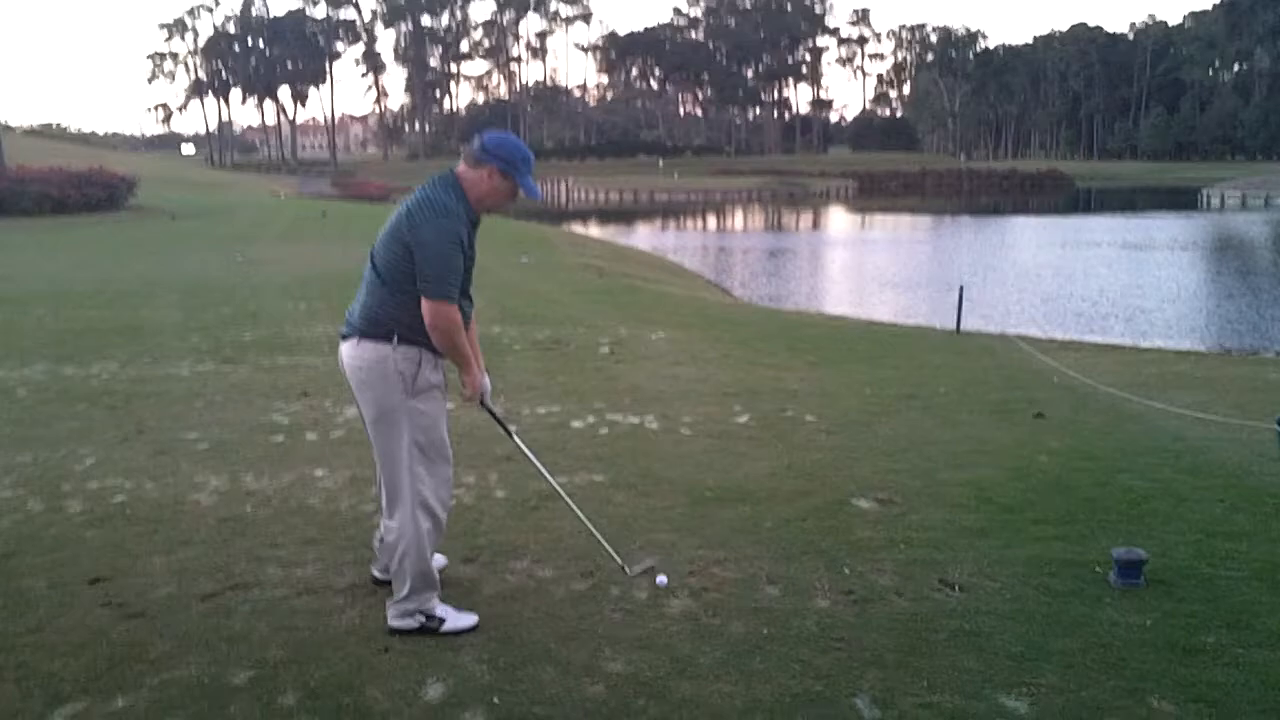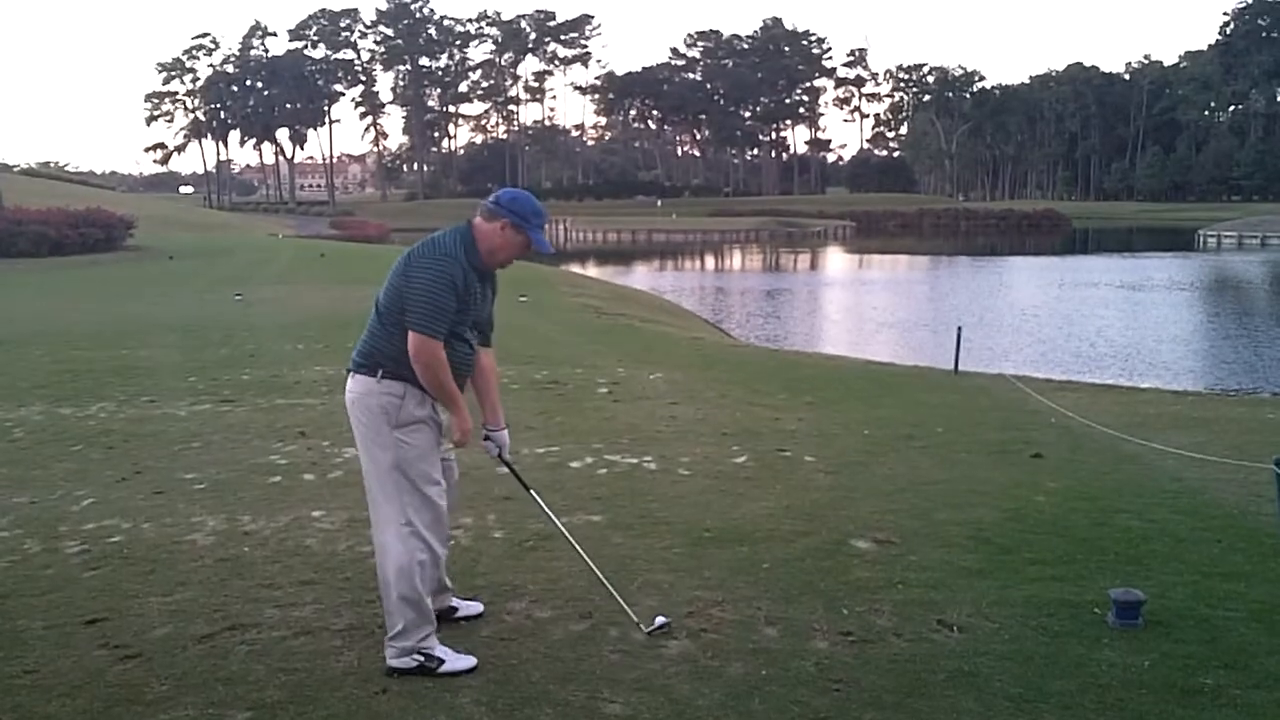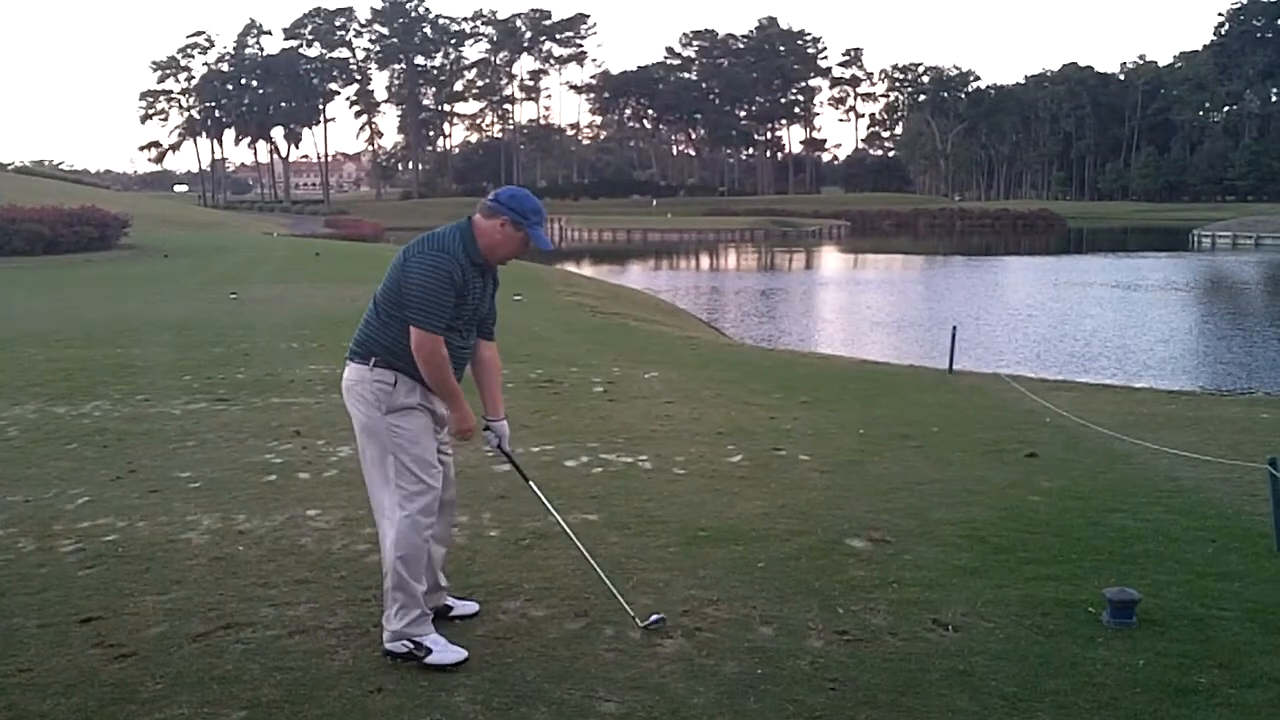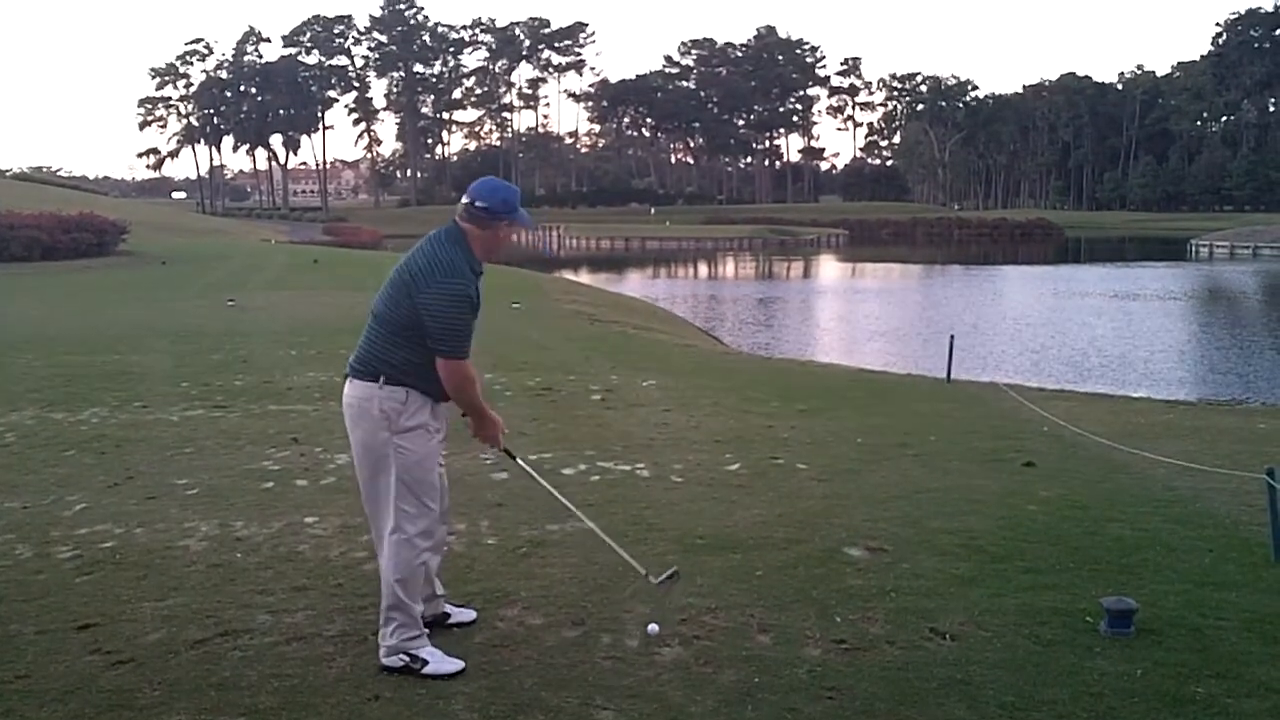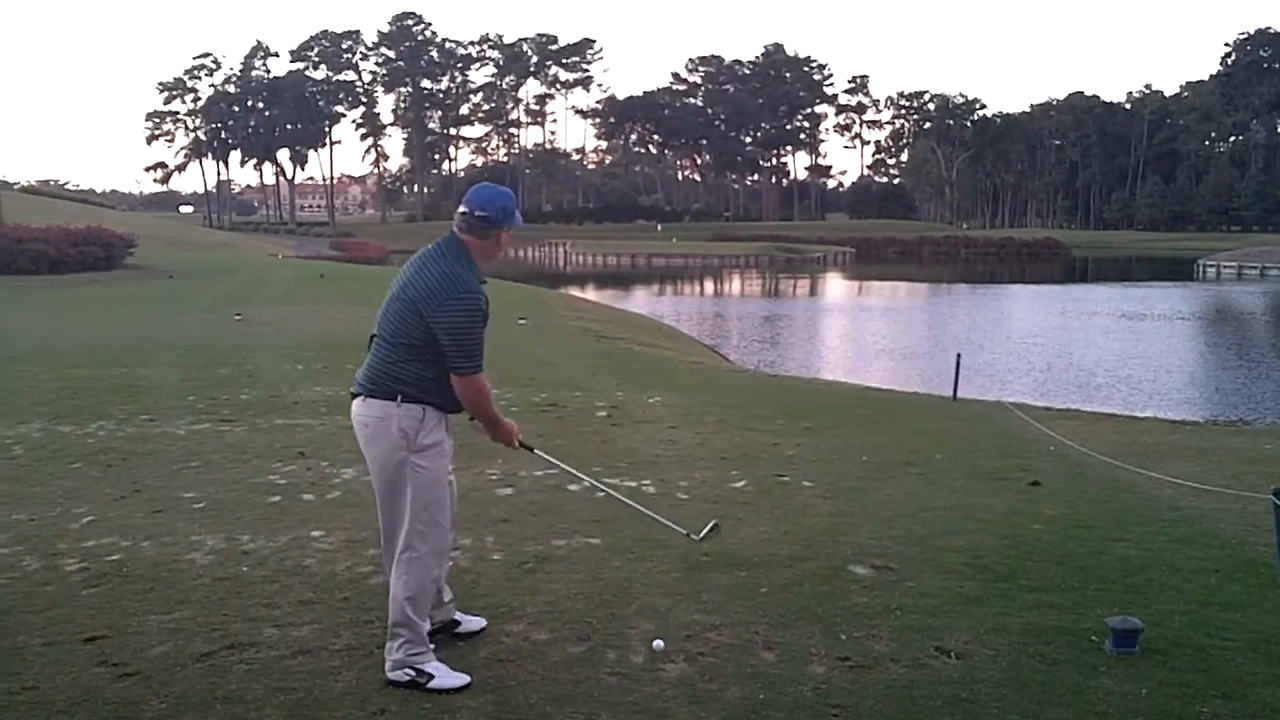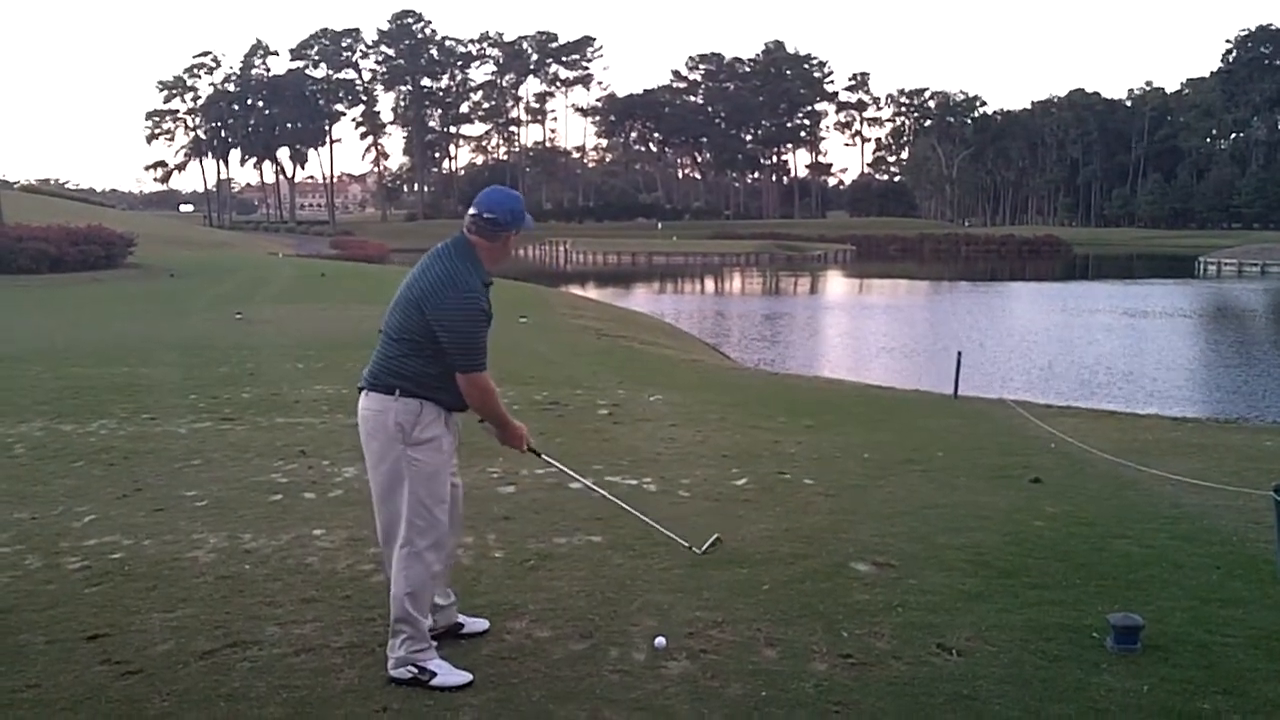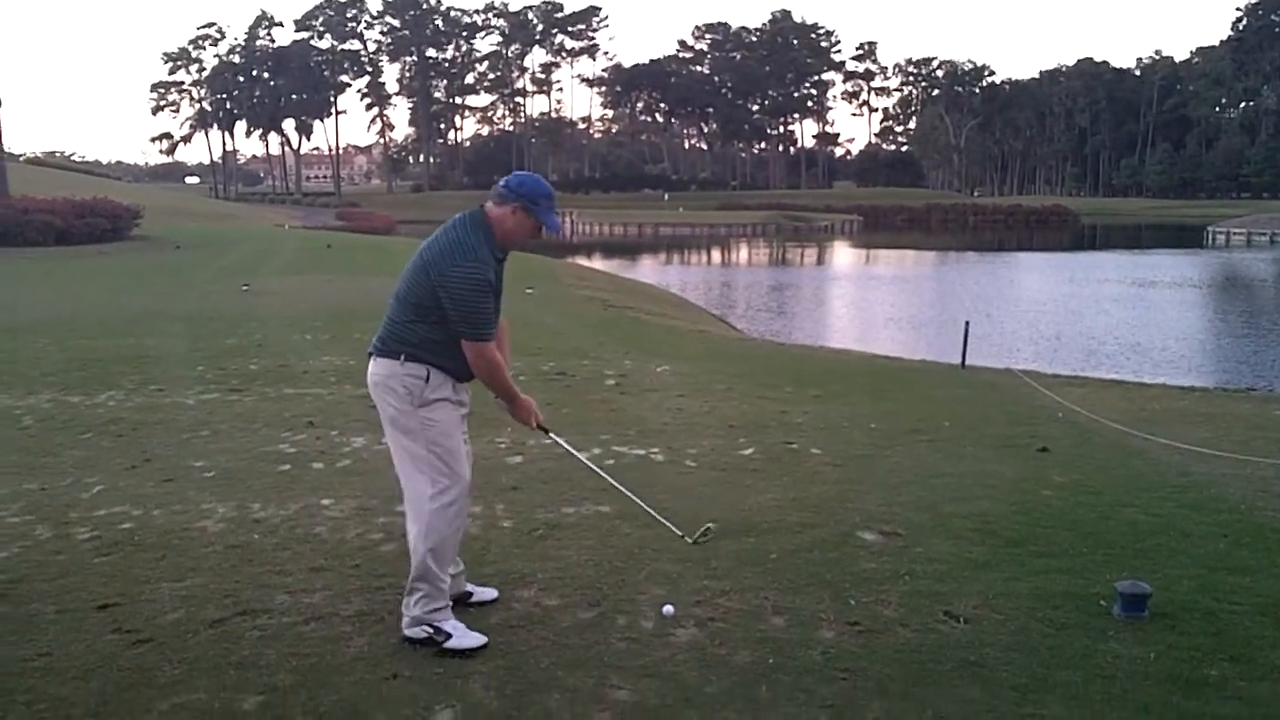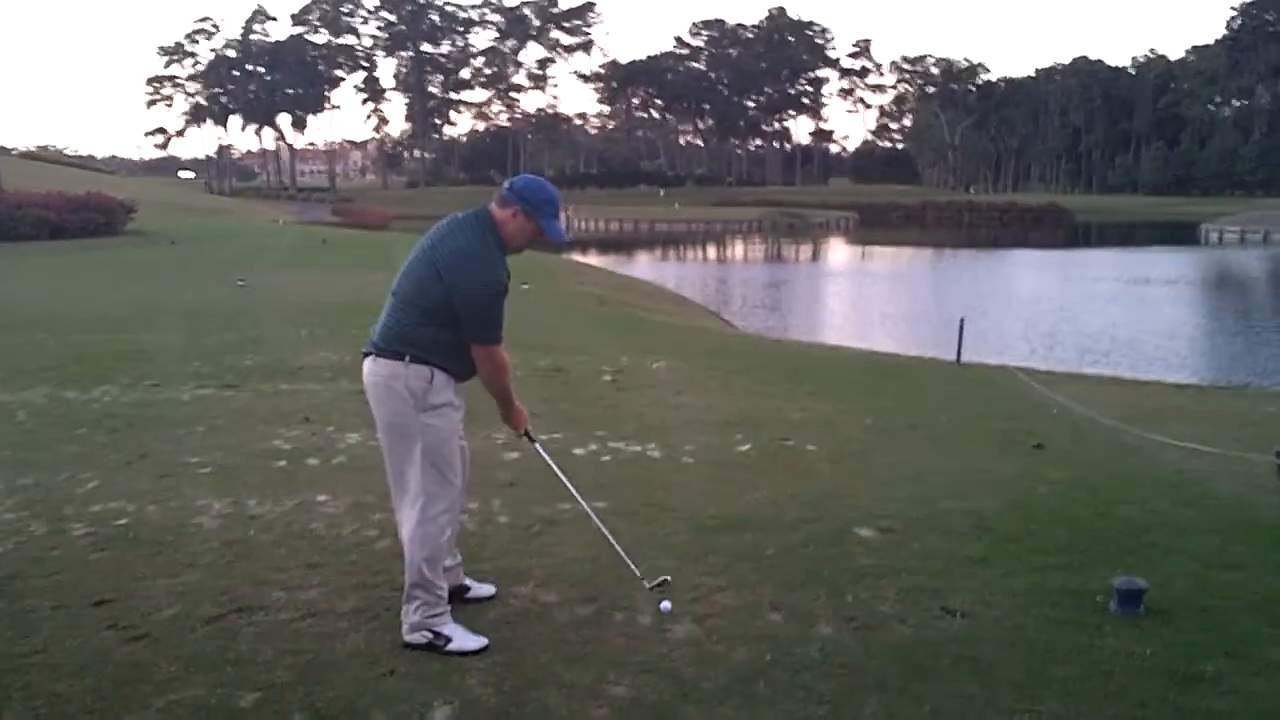
dt=0.3s
person 1, frame 1
left shoulder: (447, 204)
right shoulder: (442, 217)
left elbow: (454, 301)
right elbow: (439, 314)
left wrist: (477, 364)
right wrist: (468, 369)
left hip: (382, 349)
right hip: (393, 356)
left knee: (412, 467)
right knee: (420, 478)
left ankle: (393, 560)
right ankle: (412, 607)
person 1, frame 2
left shoulder: (479, 269)
right shoulder: (440, 260)
left elbow: (479, 348)
right elbow: (424, 348)
left wrist: (496, 421)
right wrist: (458, 412)
left hip: (415, 395)
right hip: (388, 394)
left knee: (434, 502)
right knee: (411, 517)
left ankle: (433, 598)
right ankle: (411, 646)
person 1, frame 3
left shoulder: (484, 268)
right shoulder: (437, 257)
left elbow: (483, 343)
right elbow: (426, 343)
left wrist: (496, 416)
right wrist: (457, 408)
left hip: (419, 386)
right hip: (385, 383)
left knee: (438, 497)
right knee: (412, 502)
left ankle: (430, 595)
right ankle: (406, 631)
person 1, frame 4
left shoulder: (456, 258)
right shoulder: (447, 273)
left elbow: (457, 348)
right elbow: (452, 364)
left wrist: (478, 408)
right wrist: (482, 416)
left hip: (410, 396)
right hip: (389, 400)
left knee: (430, 507)
right knee: (409, 519)
left ankle: (427, 604)
right ankle: (401, 644)
person 1, frame 5
left shoulder: (437, 258)
right shoulder: (459, 291)
right elbow: (468, 382)
left wrist: (485, 416)
right wrist: (497, 426)
left hip: (401, 408)
right hip: (403, 417)
left knee: (433, 522)
right knee: (419, 536)
left ankle: (435, 612)
right ankle: (407, 659)
person 1, frame 6
left shoulder: (451, 260)
right shoulder: (461, 289)
left elbow: (463, 367)
right elbow: (472, 381)
left wrist: (496, 416)
right wrist: (507, 427)
left hip: (416, 407)
right hip: (405, 413)
left knee: (441, 518)
right knee: (419, 533)
left ankle: (438, 615)
right ankle: (410, 657)
person 1, frame 7
left shoulder: (479, 239)
right shoulder: (467, 259)
left elbow: (492, 319)
right elbow: (480, 351)
left wrist: (510, 383)
right wrist: (515, 401)
left hip: (432, 374)
right hip: (411, 376)
left knee: (453, 481)
right knee: (441, 489)
left ankle: (448, 582)
right ankle: (425, 616)
person 1, frame 8
left shoulder: (466, 229)
right shoulder: (479, 262)
right elbow: (488, 354)
left wrist: (504, 391)
right wrist: (509, 407)
left hip: (412, 368)
right hip: (412, 377)
left knee: (449, 478)
right knee: (432, 494)
left ankle: (446, 576)
right ankle: (425, 622)
